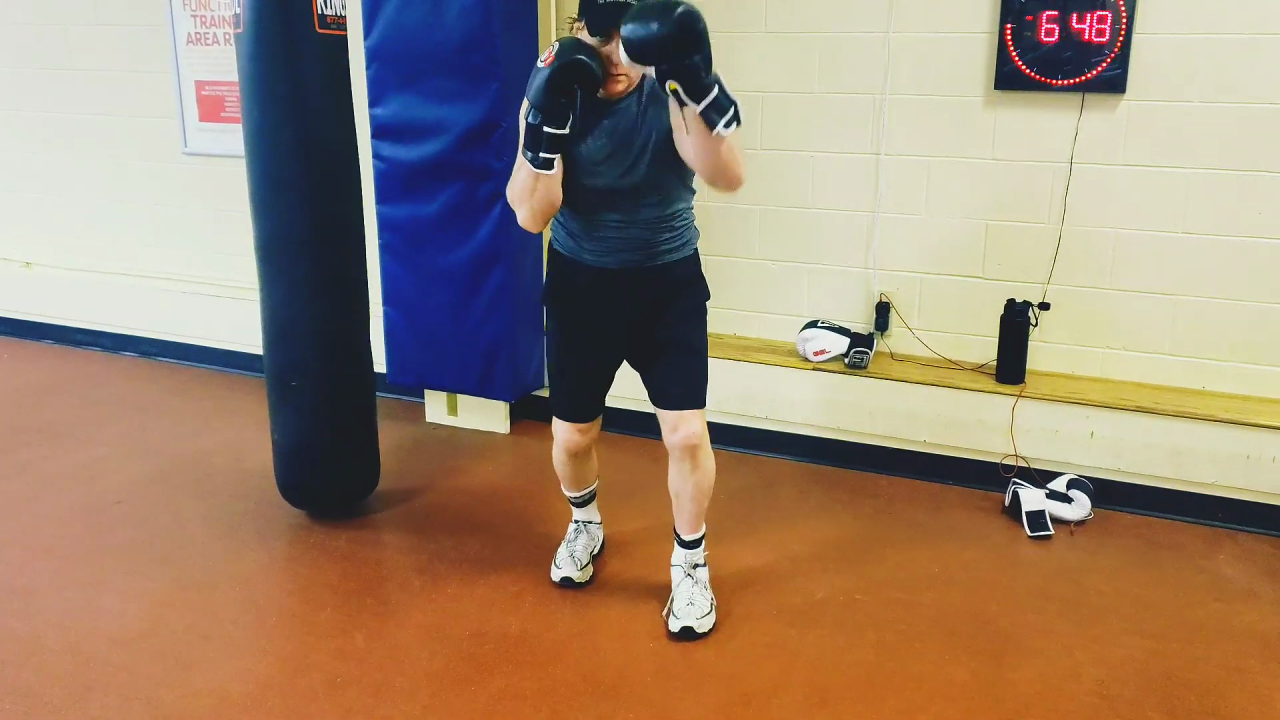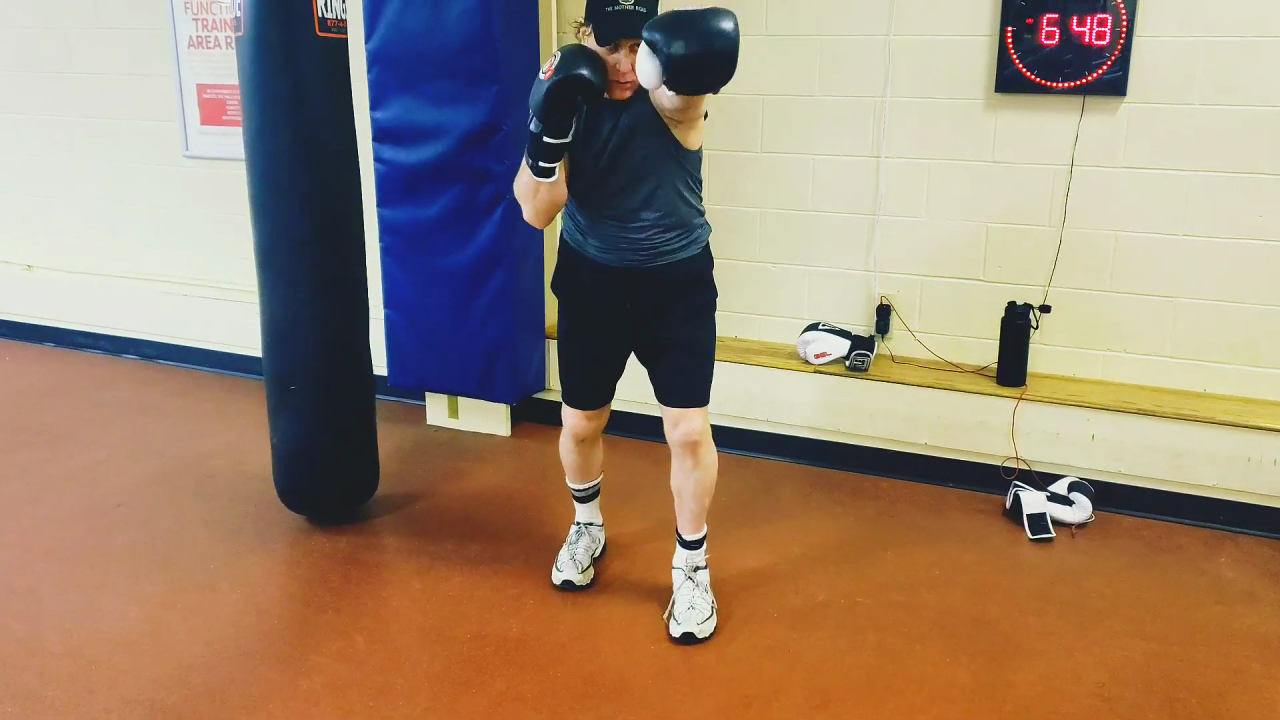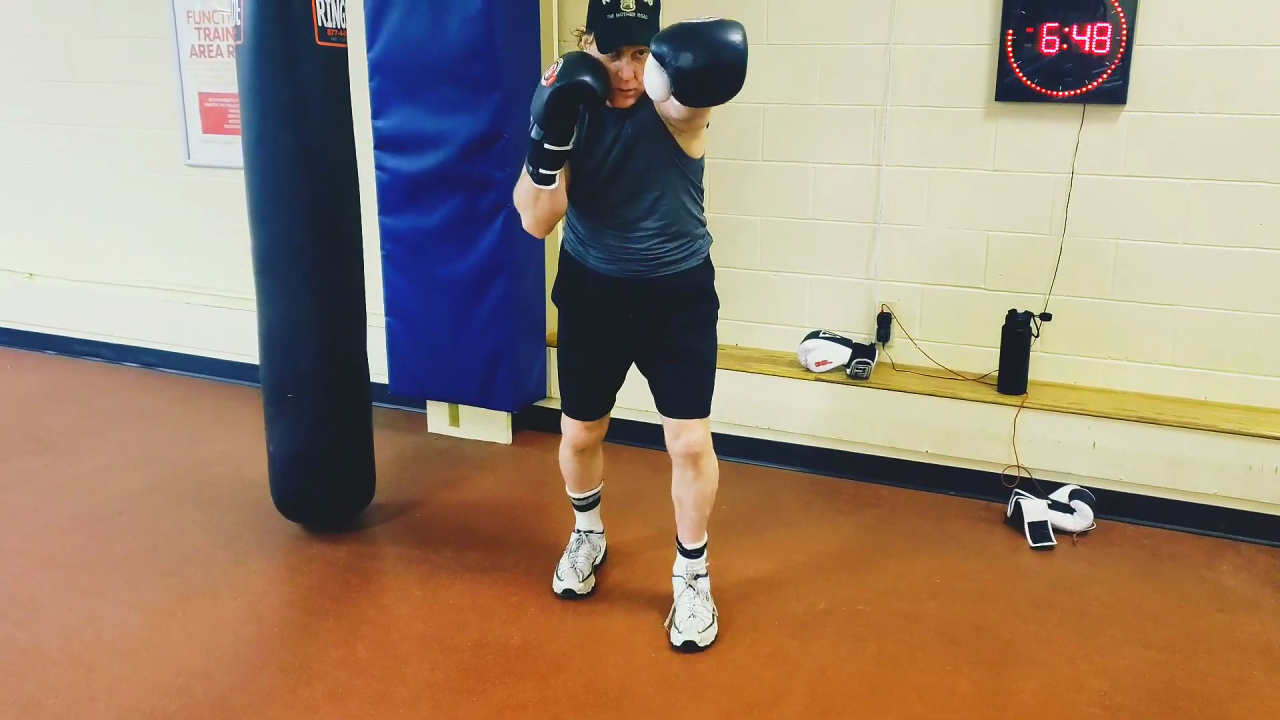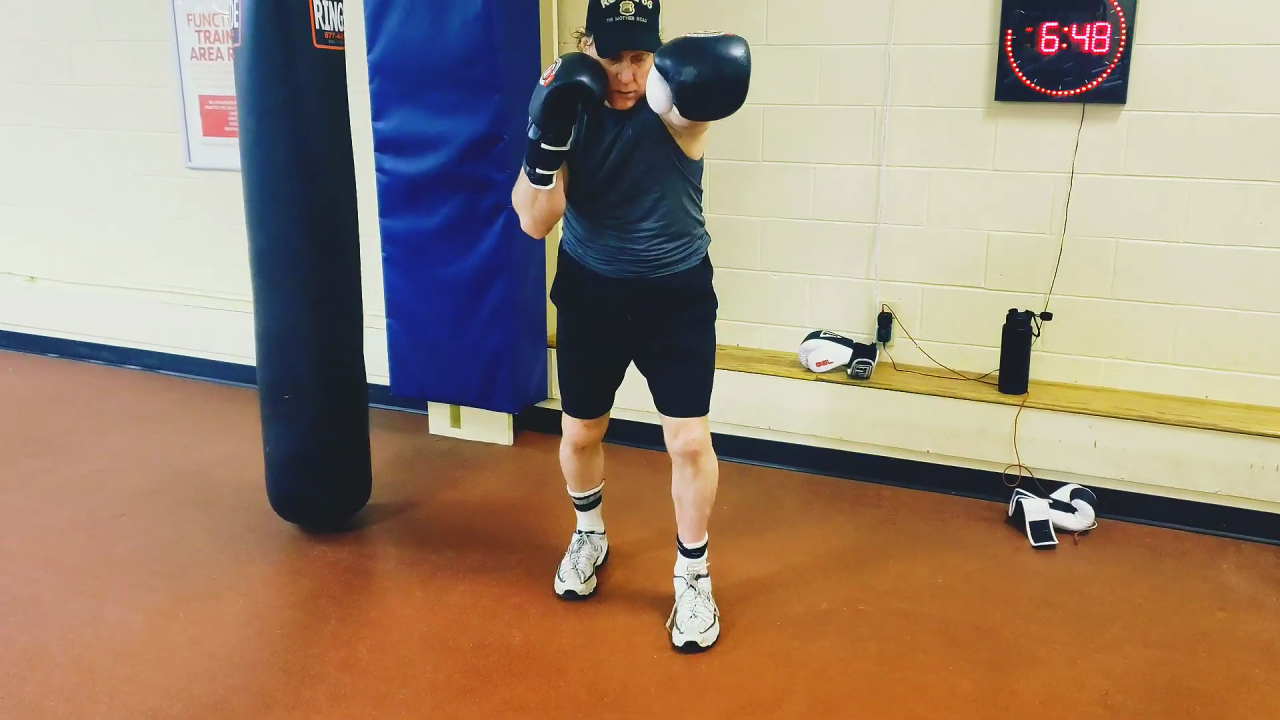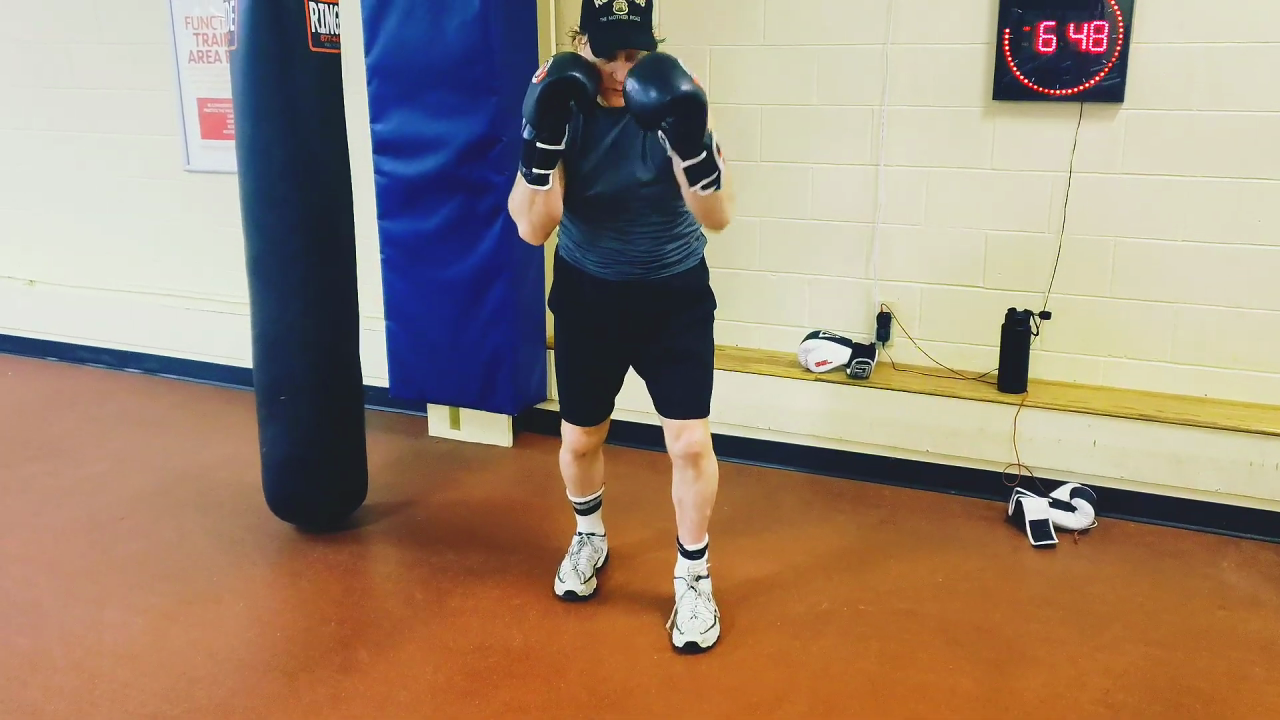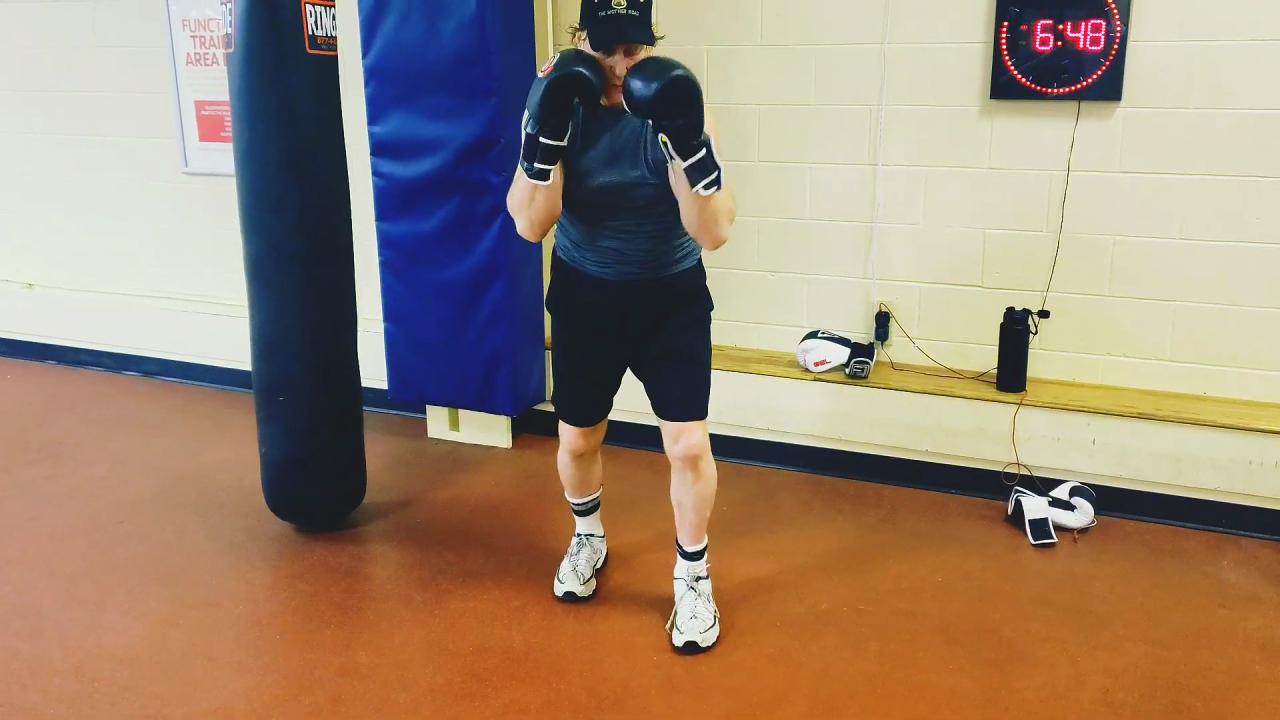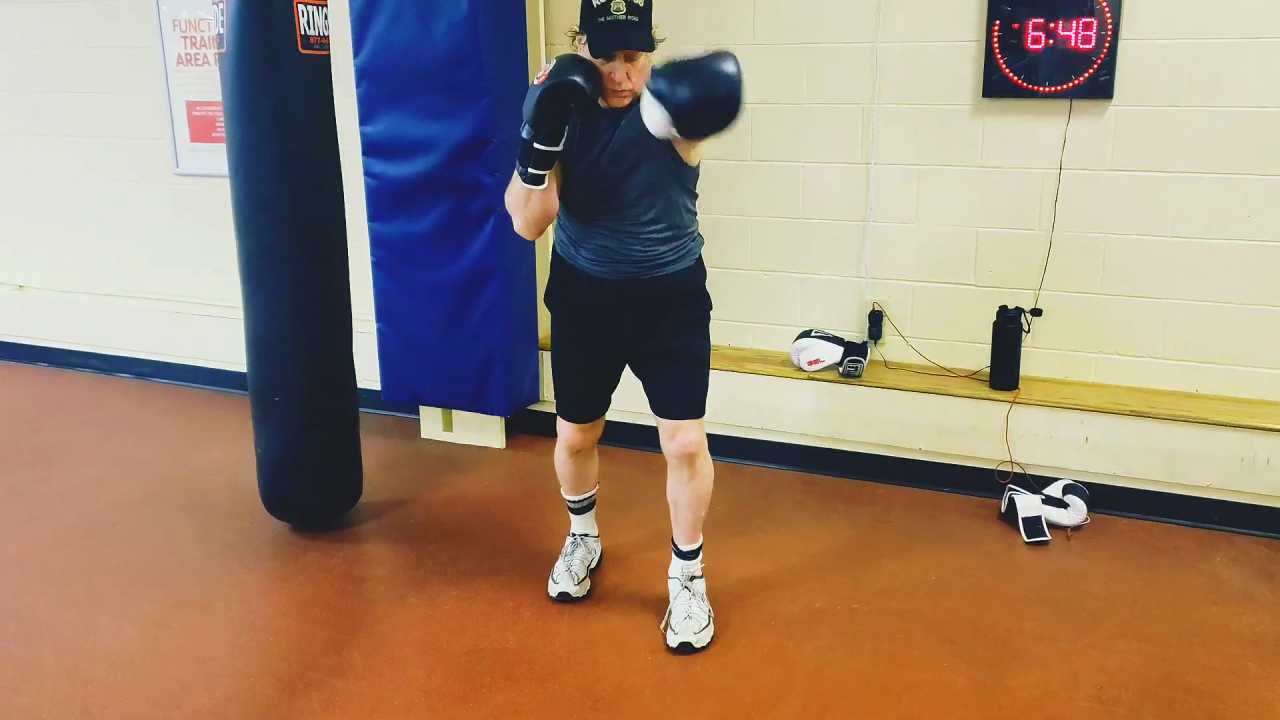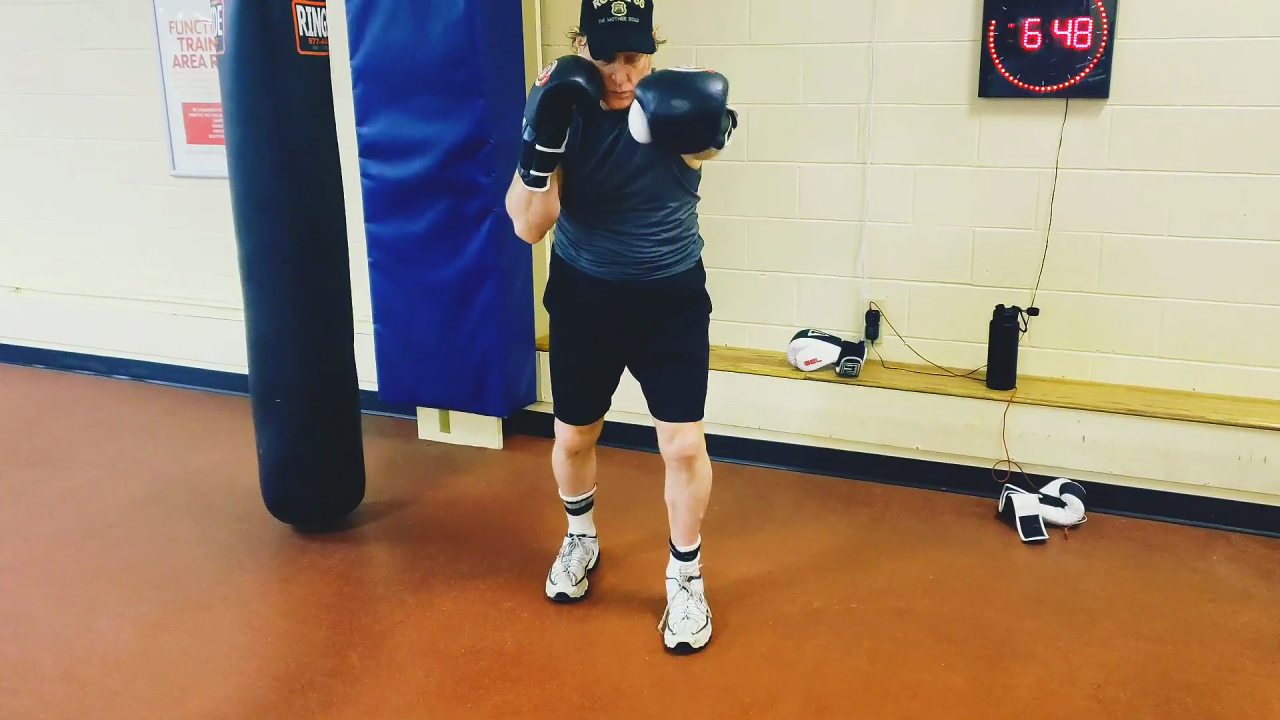
dt=0.3s
person 1, frame 1
left shoulder: (672, 92)
right shoulder: (551, 100)
left elbow: (727, 176)
right elbow: (530, 216)
left wrist: (697, 80)
right wrist: (547, 119)
left hip: (668, 287)
right hip: (581, 288)
left knee: (687, 435)
right knee: (572, 436)
left ankle: (690, 564)
right ankle: (585, 524)
person 1, frame 2
left shoulder: (670, 93)
right shoulder: (568, 96)
left elbow: (686, 77)
right elbow: (536, 212)
left wrist: (686, 58)
right wrist: (547, 127)
left hip: (677, 283)
right hip: (591, 281)
left knee: (689, 430)
right knee: (580, 423)
left ankle: (691, 566)
right ankle: (587, 525)
person 1, frame 3
left shoulder: (671, 101)
right shoulder: (571, 103)
left elbow: (690, 88)
right elbow: (536, 221)
left wrist: (692, 69)
right wrist: (549, 134)
left hip: (678, 294)
right hip: (592, 291)
left knee: (690, 443)
right knee: (579, 433)
left ankle: (691, 575)
right ankle: (588, 534)
person 1, frame 4
left shoulder: (670, 100)
right shoulder: (567, 105)
left elbow: (700, 105)
right elbow: (534, 222)
left wrist: (704, 77)
right wrist: (546, 135)
left hip: (676, 293)
right hip: (590, 292)
left knee: (689, 440)
right knee: (580, 431)
left ankle: (693, 574)
right ankle: (589, 534)
person 1, frame 5
left shoulder: (666, 110)
right shoulder: (563, 108)
left elbow: (716, 217)
right elbow: (533, 228)
left wrist: (691, 135)
right wrist: (541, 136)
left hip: (675, 297)
right hip: (588, 297)
left knee: (690, 443)
right knee: (580, 439)
left ankle: (694, 577)
right ankle: (589, 537)
person 1, frame 6
left shoulder: (674, 112)
right shoulder: (560, 107)
left elbow: (712, 233)
right elbow: (530, 225)
left wrist: (687, 138)
right wrist: (545, 131)
left hip: (671, 298)
right hip: (585, 297)
left knee: (688, 445)
right knee: (577, 439)
left ankle: (693, 576)
right ankle: (588, 538)
person 1, frame 7
left shoulder: (672, 101)
right shoulder: (560, 106)
left elbow: (703, 117)
right elbow: (528, 223)
left wrist: (695, 93)
right wrist: (541, 135)
left hip: (670, 296)
right hip: (584, 294)
left knee: (685, 443)
right knee: (574, 434)
left ankle: (687, 576)
right ankle: (582, 537)
person 1, frame 8
left shoulder: (667, 105)
right shoulder: (559, 107)
left elbow: (714, 145)
right elbow: (528, 226)
left wrist: (702, 125)
right wrist: (541, 139)
left hip: (670, 299)
right hip: (583, 298)
left knee: (684, 446)
right knee: (572, 437)
left ankle: (685, 577)
right ankle: (580, 538)
